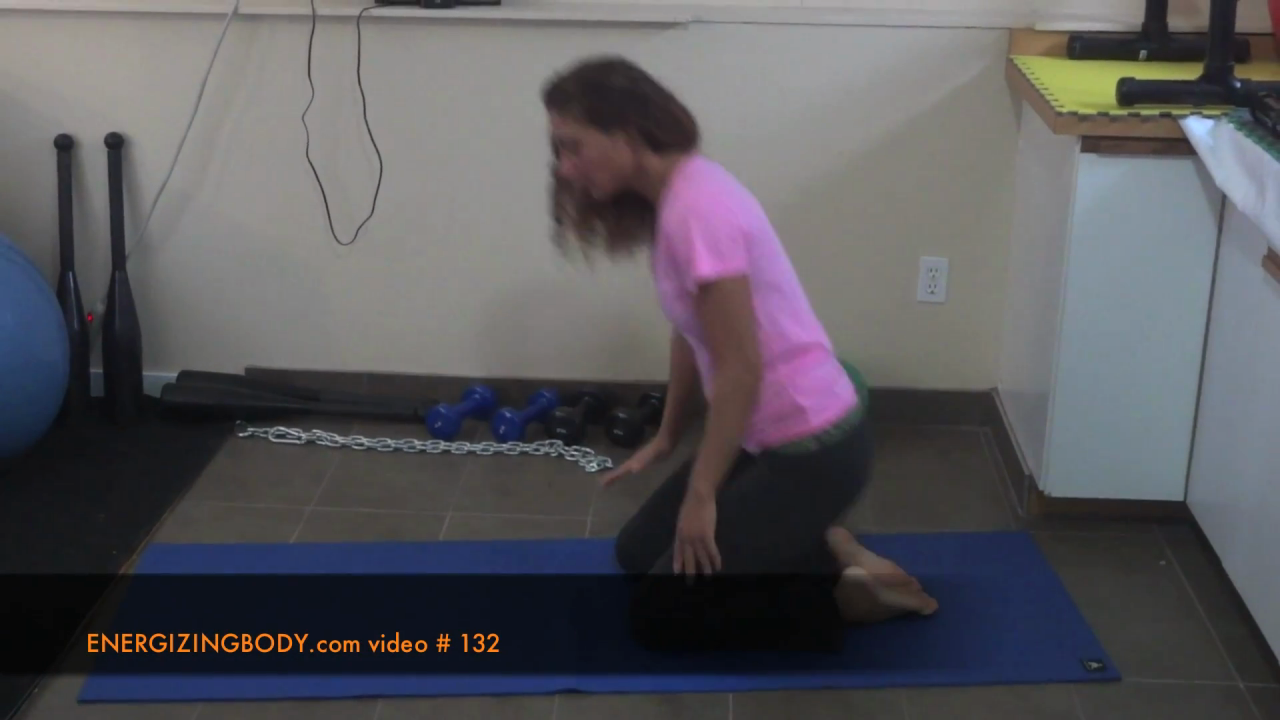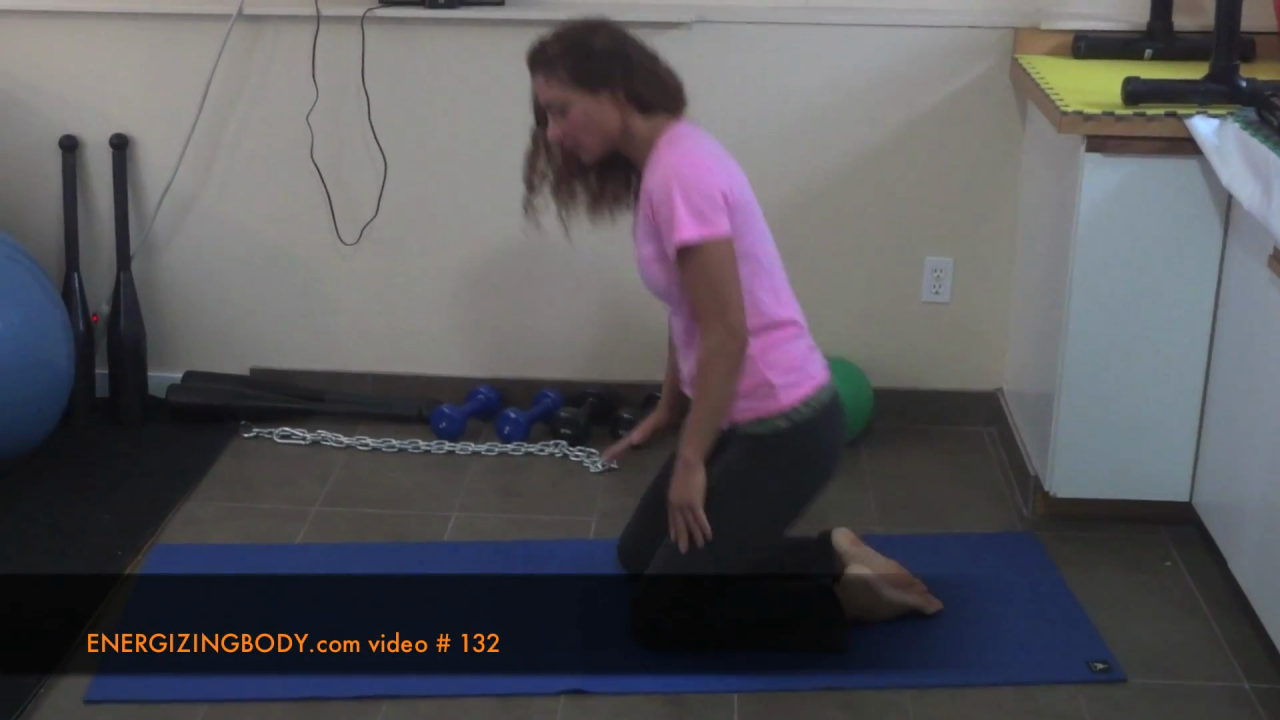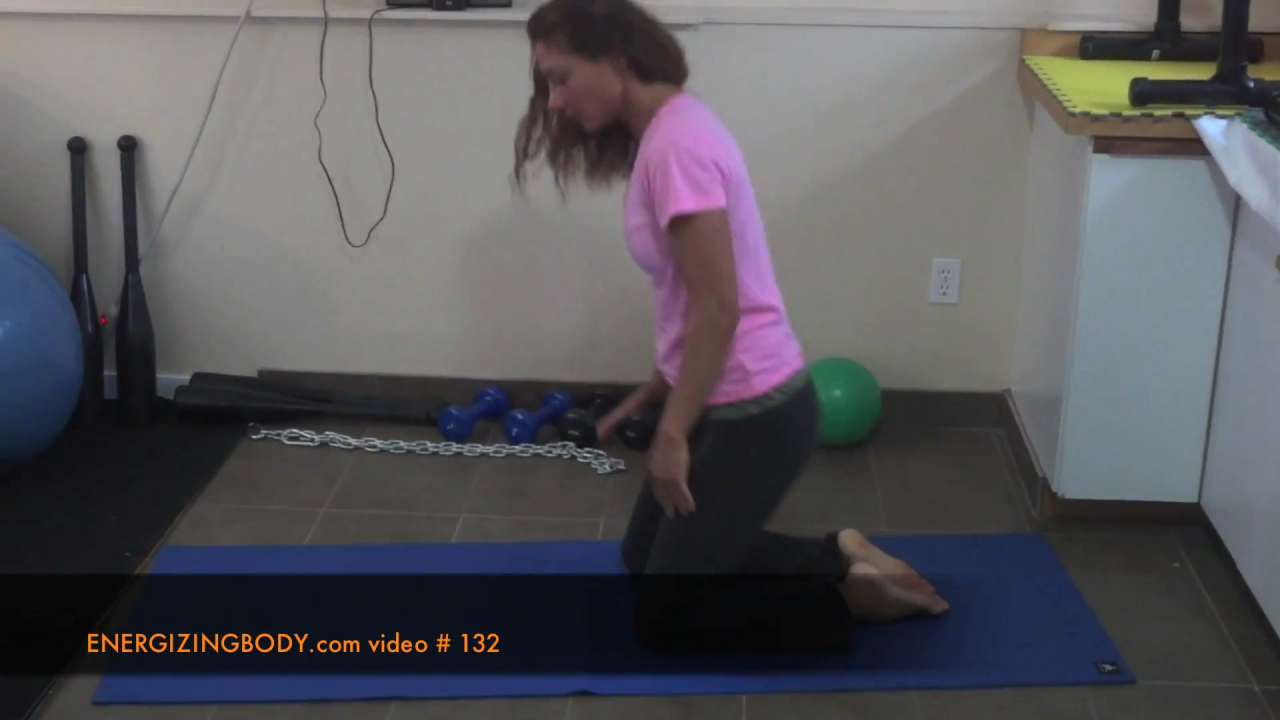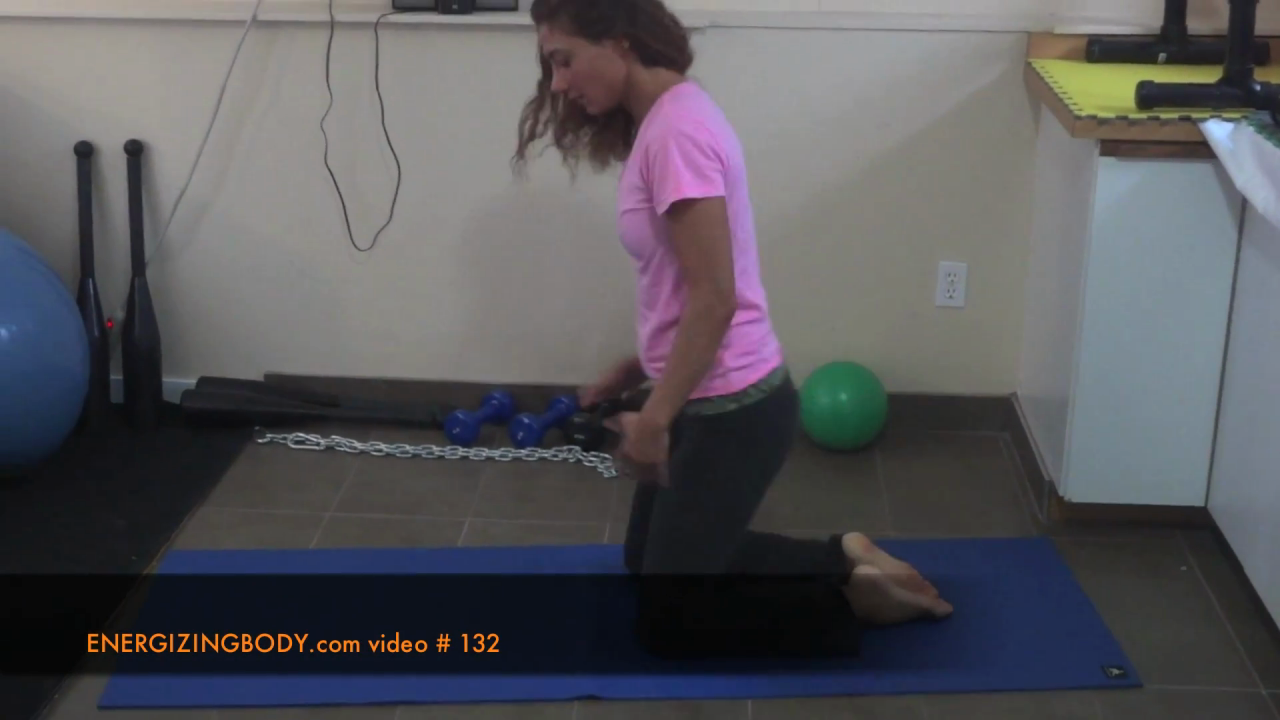
dt=0.1s
person 1, frame 1
left shoulder: (695, 211)
right shoulder: (677, 195)
left elbow: (740, 373)
left wrist: (700, 497)
right wrist: (665, 439)
left hip: (814, 451)
right hip: (769, 441)
right knee: (635, 553)
left ankle: (842, 596)
right ankle: (825, 552)
person 1, frame 2
left shoulder: (678, 173)
right shoulder: (667, 158)
left elbow: (726, 335)
left wrist: (690, 463)
right wrist: (667, 414)
left hip: (783, 429)
right hip: (751, 417)
left knee: (663, 613)
right knee: (640, 553)
left ankle: (844, 596)
right ankle: (830, 555)
person 1, frame 3
left shoulder: (675, 144)
right shoulder: (665, 130)
left elbow: (718, 310)
left wrist: (673, 434)
right wrist: (659, 386)
left hip: (754, 412)
right hip: (724, 402)
left knee: (666, 615)
right knee: (642, 556)
left ankle: (848, 595)
right ankle: (836, 555)
person 1, frame 4
left shoulder: (676, 132)
right shoulder: (666, 118)
left elbow: (714, 299)
left wrist: (658, 417)
right wrist: (645, 360)
left hip: (731, 408)
right hip: (704, 396)
left knee: (671, 622)
right knee: (649, 560)
left ankle: (853, 599)
right ankle: (843, 559)
